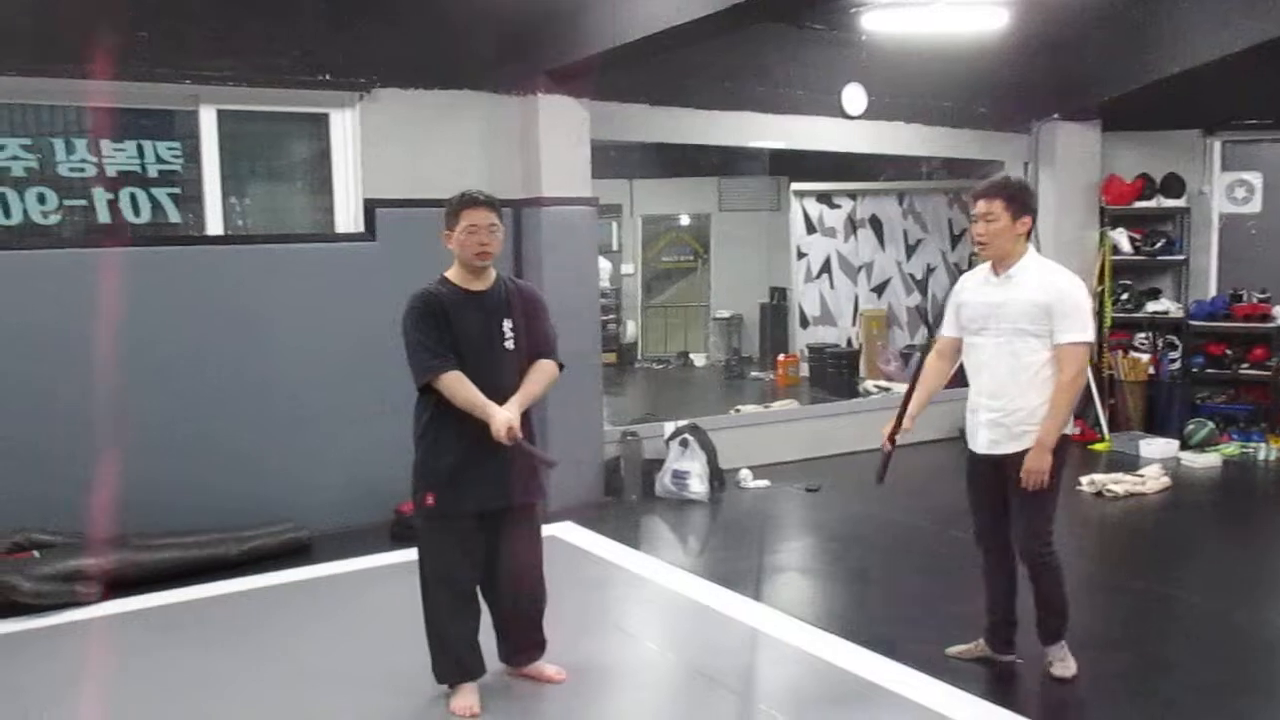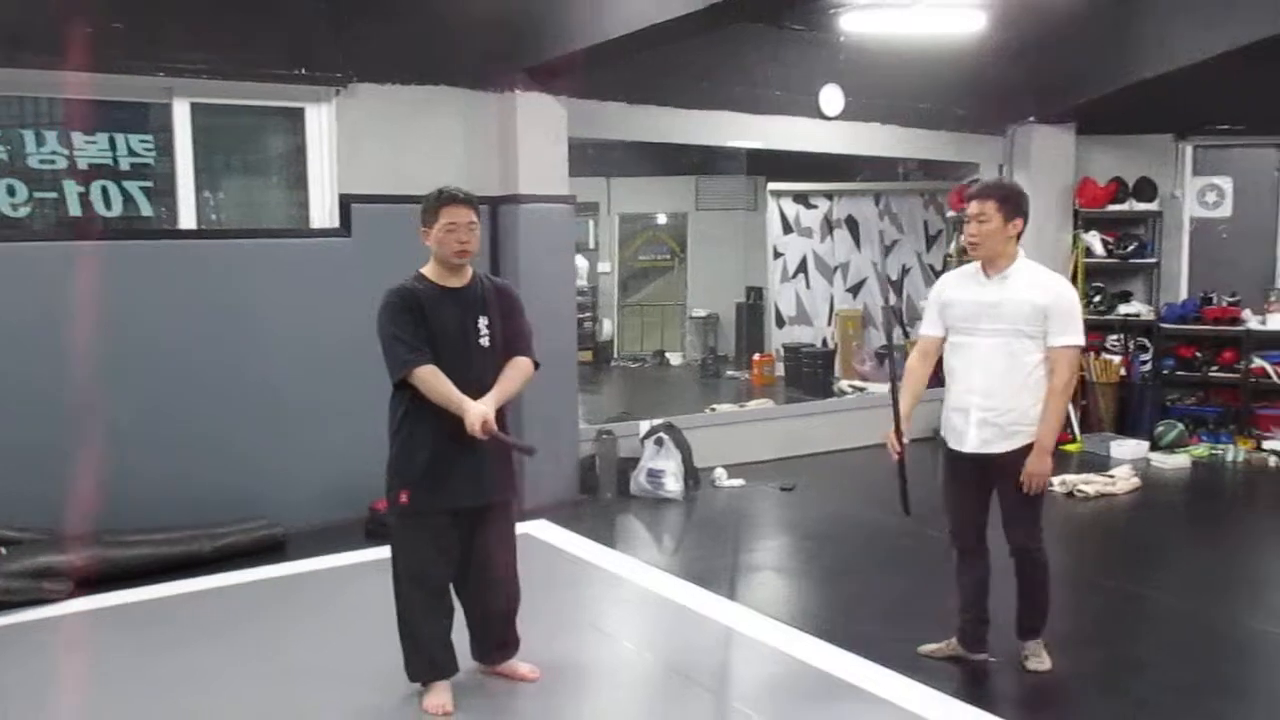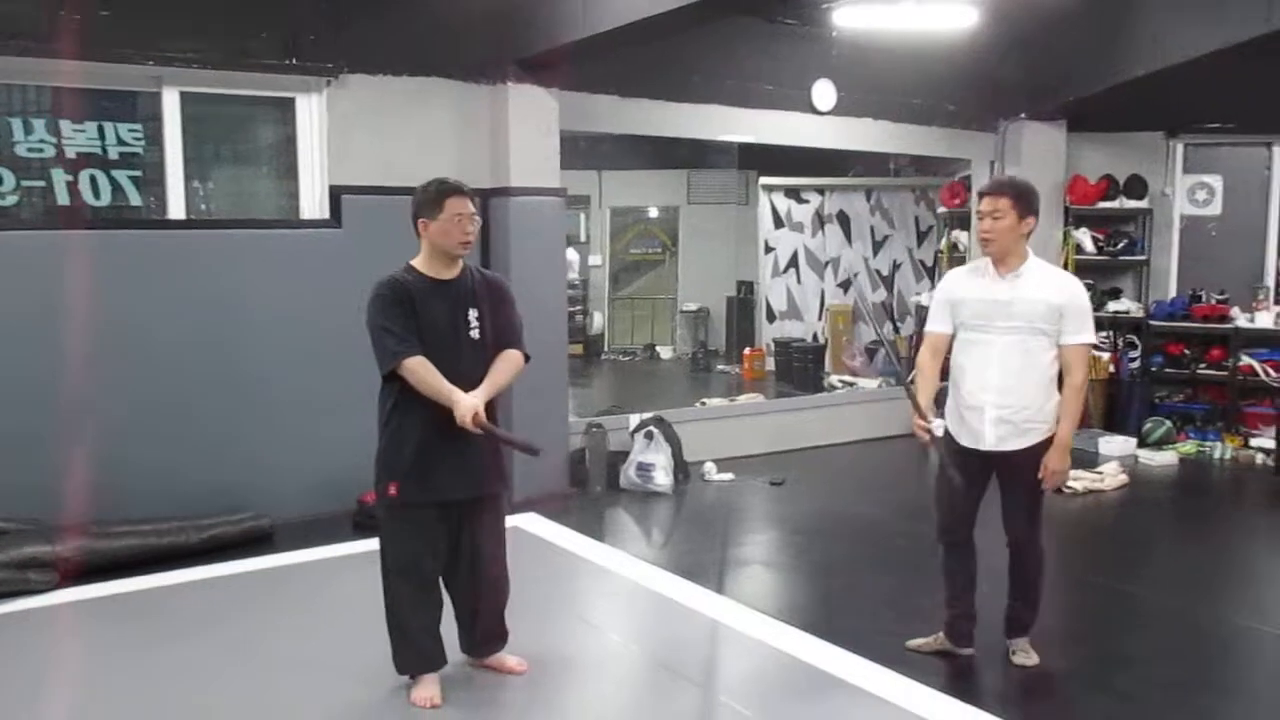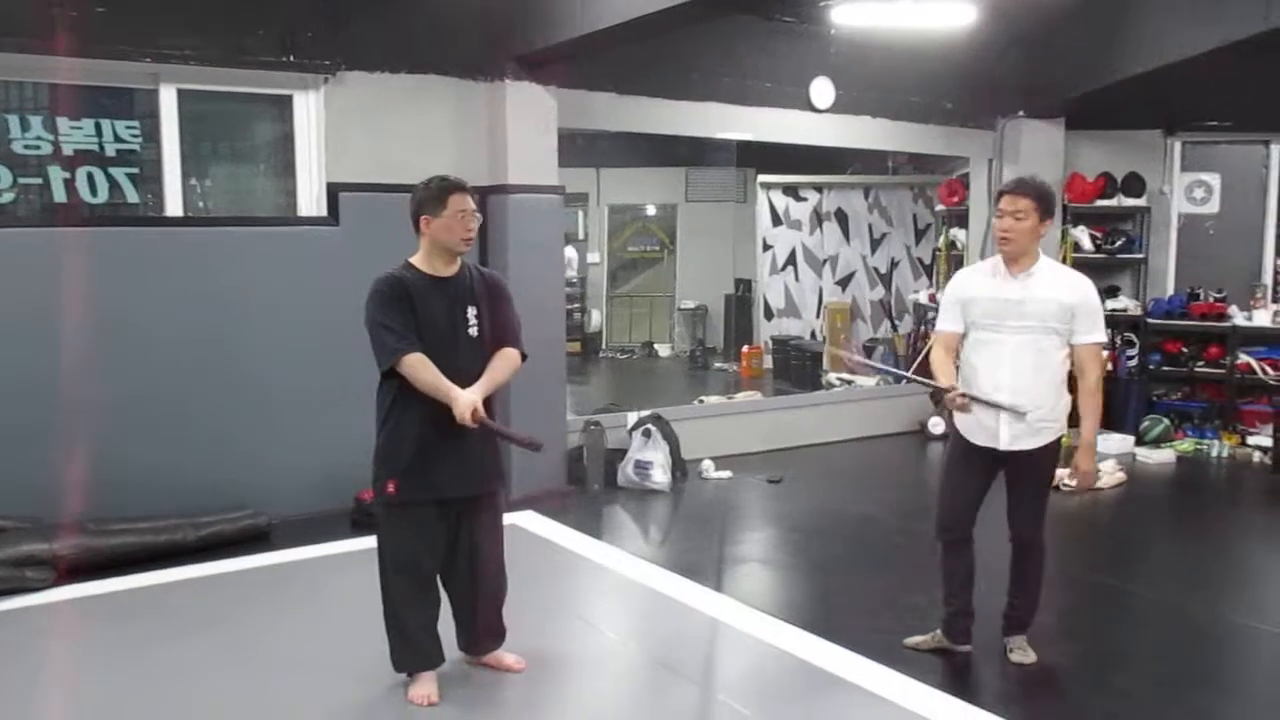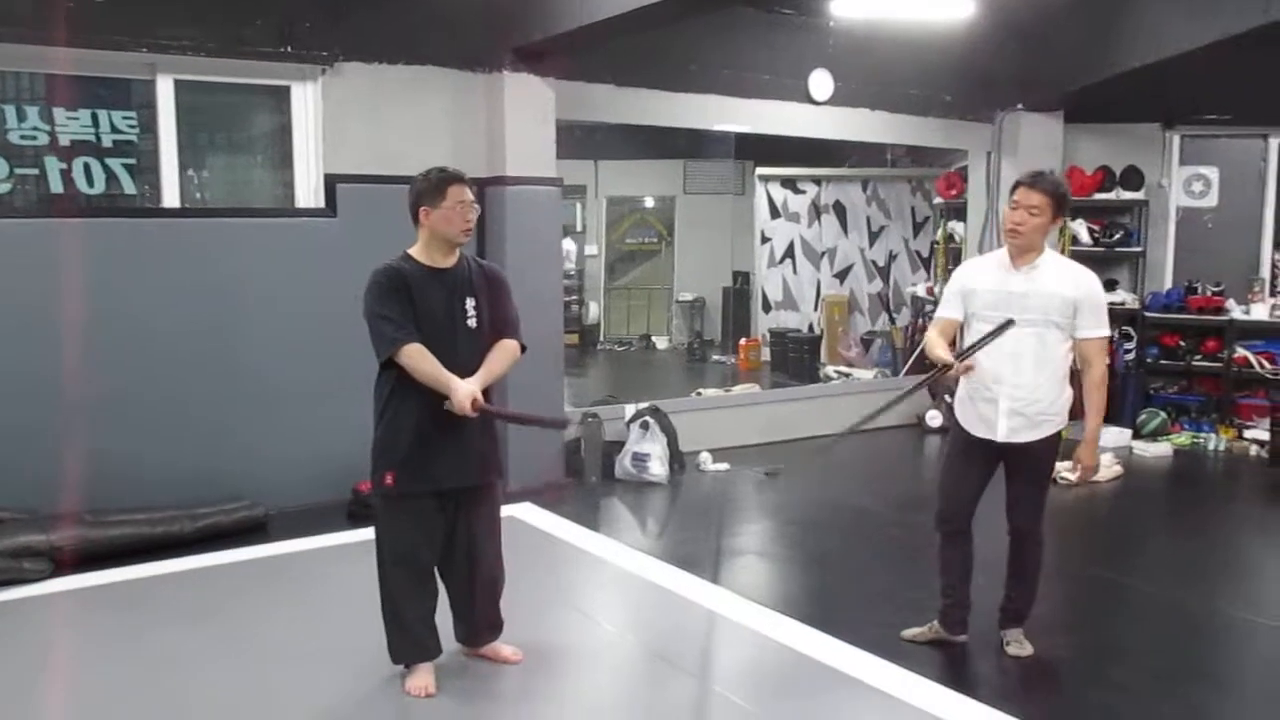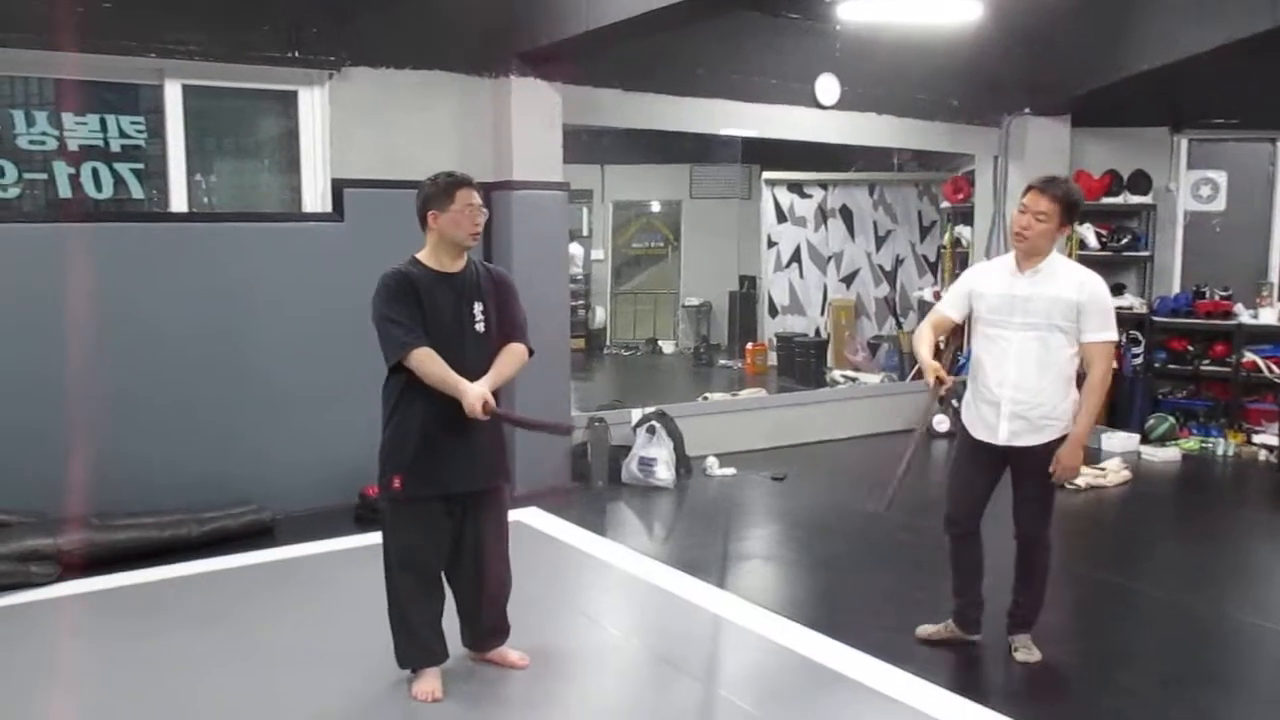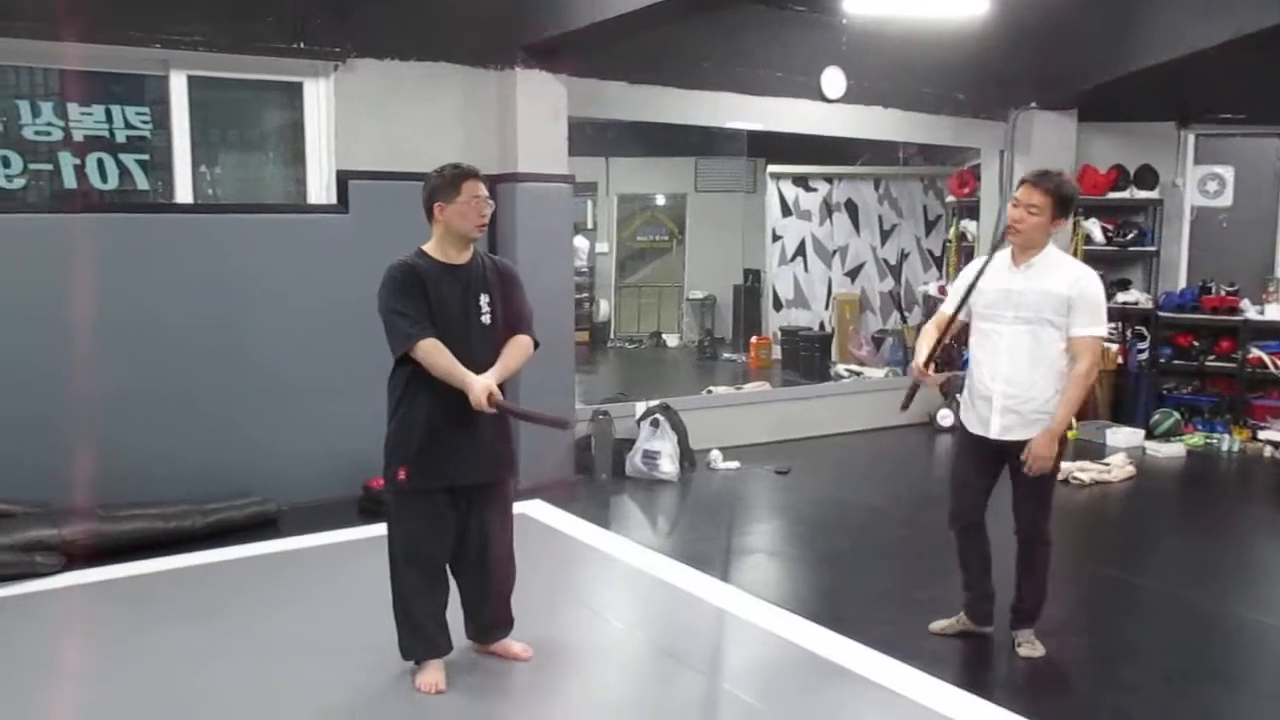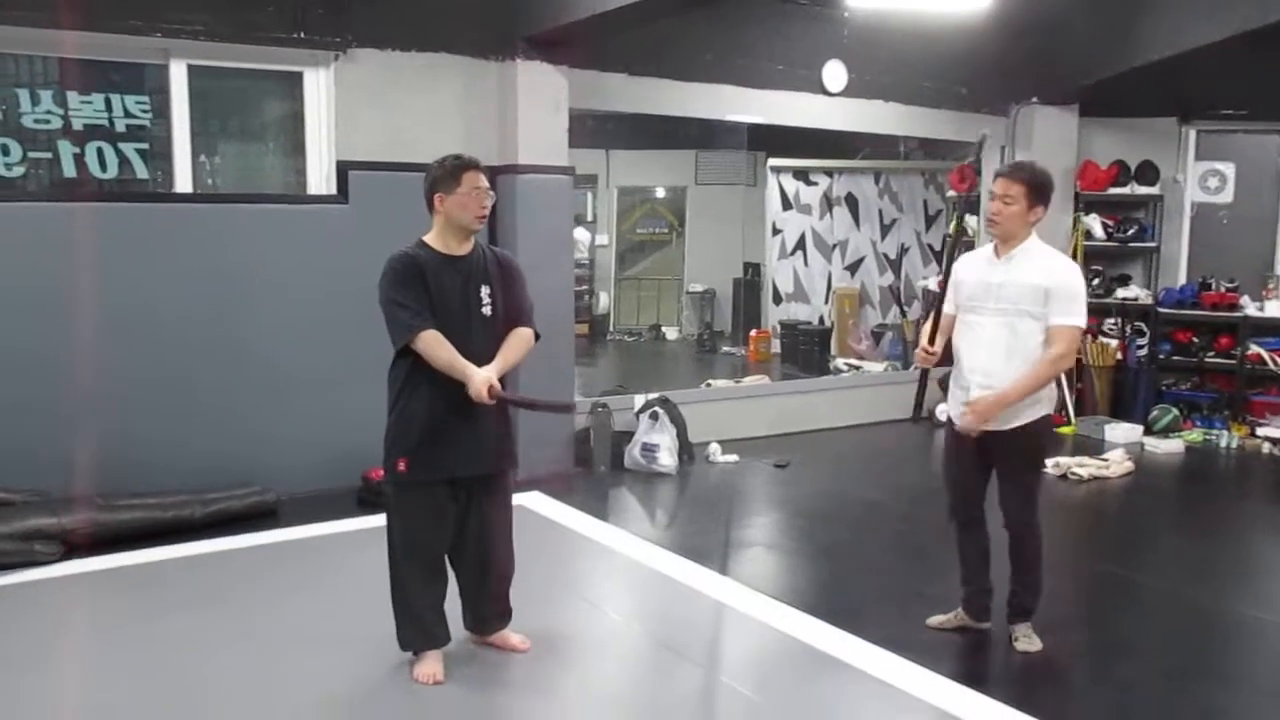
dt=0.2s
person 1, frame 1
left shoulder: (524, 299)
right shoulder: (427, 305)
left elbow: (547, 361)
right elbow: (441, 373)
left wrist: (515, 406)
right wrist: (490, 412)
left hip: (513, 456)
right hip: (448, 462)
left knee: (521, 566)
right knee: (450, 576)
left ankle: (524, 654)
right ankle: (462, 676)
person 1, frame 2
left shoulder: (501, 297)
right shoulder: (402, 301)
left elbow: (523, 359)
right elbow: (418, 368)
left wrist: (490, 402)
right wrist: (465, 407)
left hip: (488, 454)
right hip: (423, 459)
left knee: (494, 565)
right knee: (423, 574)
left ankle: (496, 652)
right ankle: (435, 674)
person 1, frame 3
left shoulder: (491, 289)
right shoulder: (393, 293)
left elbow: (513, 352)
right elbow: (408, 360)
left wrist: (481, 395)
right wrist: (455, 399)
left hip: (477, 447)
right hip: (413, 451)
left knee: (484, 559)
right knee: (413, 566)
left ankle: (485, 645)
right ankle: (424, 668)
person 1, frame 4
left shoulder: (489, 286)
right shoulder: (391, 290)
left elbow: (510, 350)
right elbow: (406, 357)
left wrist: (478, 391)
right wrist: (454, 396)
left hip: (475, 445)
right hip: (411, 449)
left knee: (481, 556)
right knee: (410, 564)
left ankle: (483, 643)
right ankle: (421, 665)
person 1, frame 5
left shoulder: (487, 278)
right shoulder: (390, 281)
left elbow: (510, 341)
right elbow: (405, 348)
left wrist: (476, 382)
right wrist: (453, 385)
left hip: (473, 436)
right hip: (408, 441)
left knee: (479, 547)
right knee: (408, 555)
left ankle: (480, 634)
right ankle: (418, 656)
person 1, frame 6
left shoulder: (495, 282)
right shoulder: (398, 285)
left elbow: (517, 345)
right elbow: (414, 352)
left wrist: (485, 383)
right wrist: (462, 388)
left hip: (481, 440)
right hip: (416, 445)
left knee: (486, 552)
right knee: (415, 559)
left ankle: (487, 639)
right ankle: (425, 661)
person 1, frame 7
left shoulder: (501, 274)
right shoulder: (405, 277)
left elbow: (523, 337)
right elbow: (421, 344)
left wrist: (492, 376)
right wrist: (469, 381)
left hip: (486, 434)
right hip: (422, 437)
left knee: (490, 544)
right knee: (421, 551)
left ankle: (491, 631)
right ankle: (428, 653)
person 1, frame 8
left shoulder: (501, 266)
right shoulder: (405, 268)
left elbow: (524, 329)
right elbow: (421, 335)
left wrist: (493, 369)
right wrist: (469, 372)
left hip: (486, 426)
right hip: (422, 429)
left knee: (489, 536)
right knee: (420, 543)
left ankle: (488, 623)
right ankle: (426, 643)
person 2, frame 1
left shoulder: (1060, 286)
right shoulder: (967, 286)
left elbow: (1073, 371)
right elbow: (942, 356)
left wrist: (1044, 445)
right wrist: (907, 416)
left hip: (1036, 442)
right hip: (981, 441)
left knee: (1032, 544)
right knee: (992, 543)
left ankle: (1055, 641)
right ankle: (998, 639)
person 2, frame 2
left shoulder: (1052, 289)
right shoulder: (949, 286)
left elbow: (1064, 375)
right elbow: (923, 356)
left wrist: (1043, 448)
right wrist: (902, 419)
left hip: (1021, 443)
right hip: (961, 441)
left knee: (1024, 544)
right knee: (965, 541)
left ankle: (1032, 637)
right ankle: (971, 638)
person 2, frame 3
left shoulder: (1062, 289)
right shoulder: (955, 283)
left elbow: (1076, 373)
right elbow: (932, 352)
left wrist: (1061, 445)
right wrist: (923, 408)
left hip: (1029, 440)
right hip: (964, 437)
left knee: (1024, 540)
right knee: (953, 534)
left ankle: (1019, 635)
right ankle: (957, 633)
person 2, frame 4
left shoulder: (1074, 288)
right shoulder: (966, 282)
left elbow: (1089, 372)
right elbow: (943, 348)
left wrist: (1086, 444)
right wrist: (950, 389)
left hip: (1038, 438)
right hip: (973, 433)
left knee: (1027, 538)
right knee: (952, 528)
left ankle: (1017, 633)
right ankle: (955, 630)
person 2, frame 5
left shoulder: (1080, 283)
right shoulder: (971, 273)
left elbow: (1094, 365)
right elbow: (937, 333)
left wrist: (1091, 438)
right wrist: (945, 357)
left hip: (1037, 431)
right hip: (973, 424)
left knee: (1026, 530)
right knee: (951, 519)
left ankle: (1013, 625)
right ankle: (951, 621)
person 2, frame 6
left shoulder: (1086, 286)
right shoulder: (980, 276)
left elbow: (1099, 369)
right elbow: (930, 325)
left wrist: (1077, 440)
right wrist: (928, 359)
left hip: (1043, 436)
right hip: (979, 427)
left knee: (1032, 535)
right knee: (959, 522)
left ankle: (1020, 630)
right ankle: (965, 620)
person 2, frame 7
left shoulder: (1079, 280)
right shoulder: (980, 271)
left elbow: (1086, 363)
right elbow: (939, 322)
left wrist: (1052, 433)
right wrist: (923, 356)
left hip: (1036, 431)
right hip: (976, 422)
left knee: (1032, 530)
right knee: (963, 518)
left ankle: (1024, 624)
right ankle: (977, 612)
person 2, frame 8
left shoulder: (1058, 271)
right shoulder: (966, 264)
left elbow: (1062, 353)
right elbow: (946, 325)
left wrist: (1000, 402)
right wrist: (930, 347)
left hip: (1022, 420)
right hip: (964, 415)
left knee: (1021, 522)
right knee: (964, 514)
left ankle: (1022, 618)
right ankle: (975, 608)
